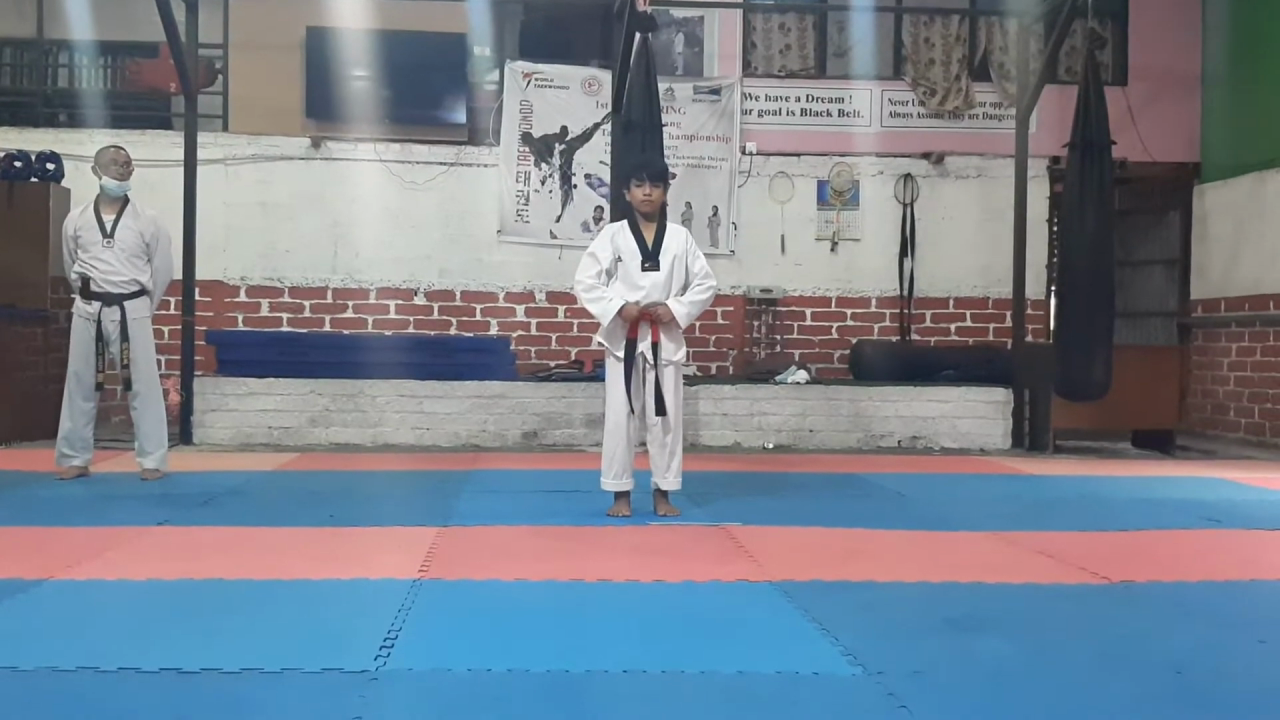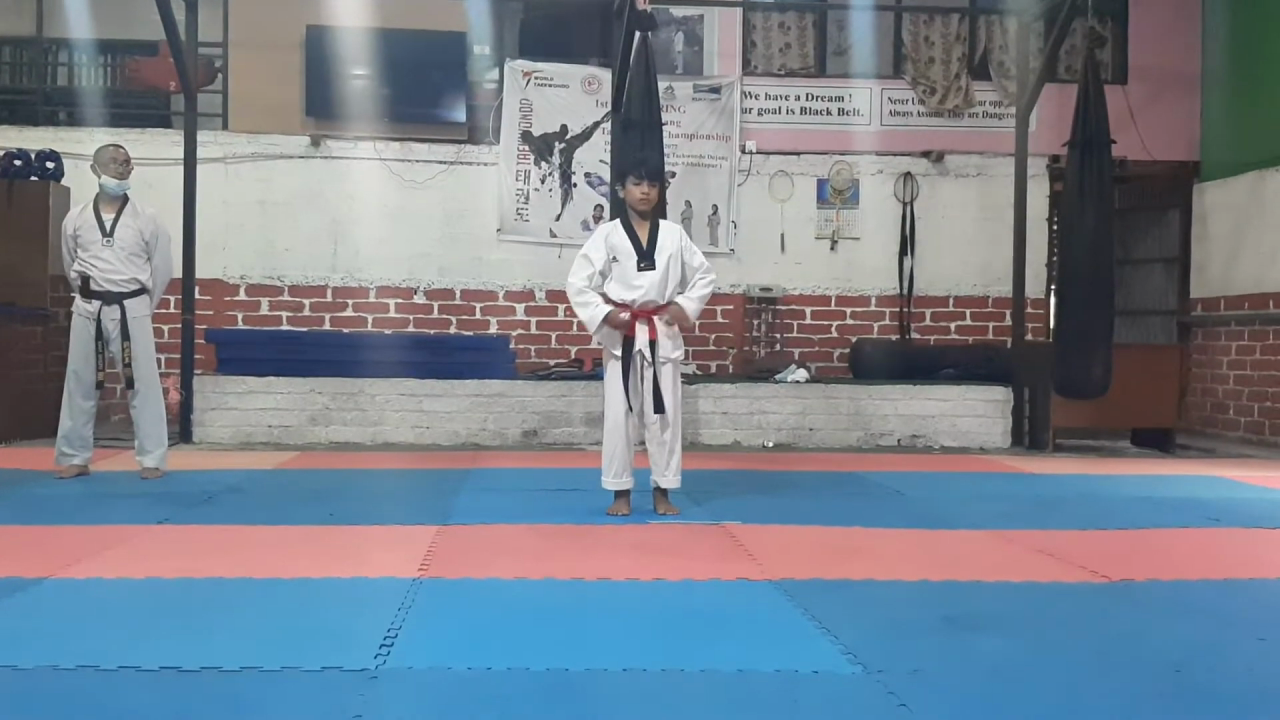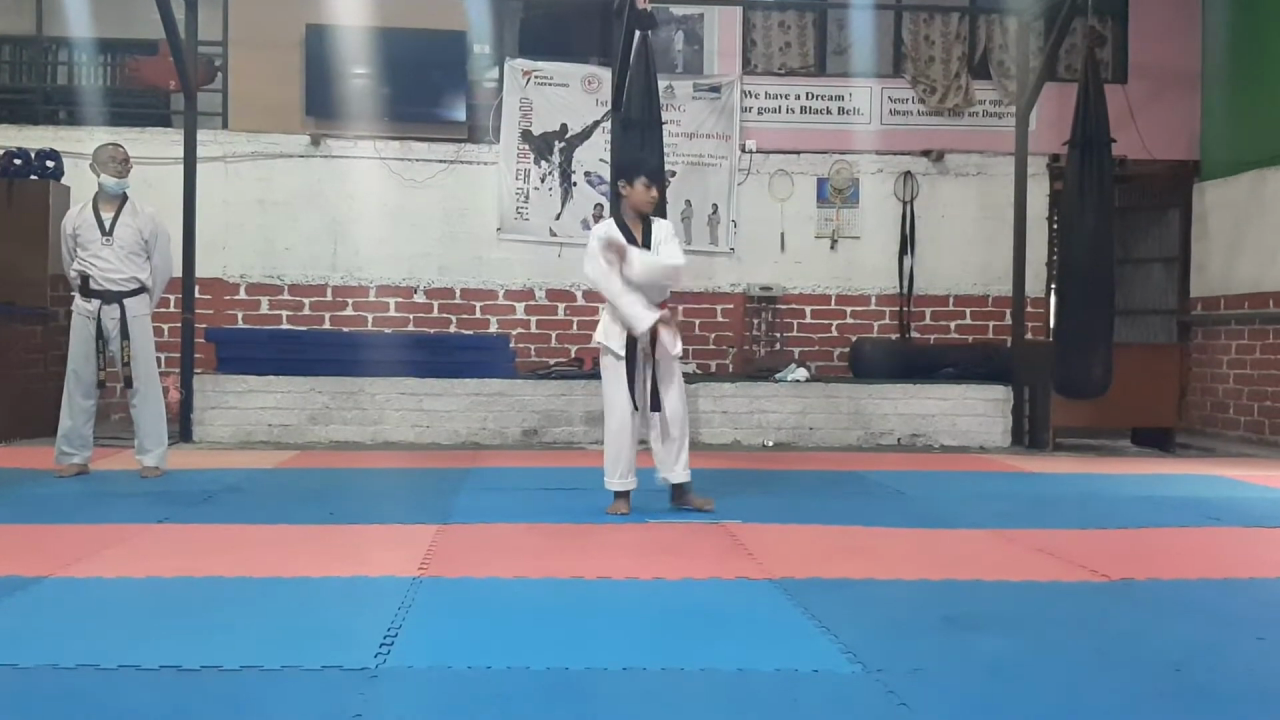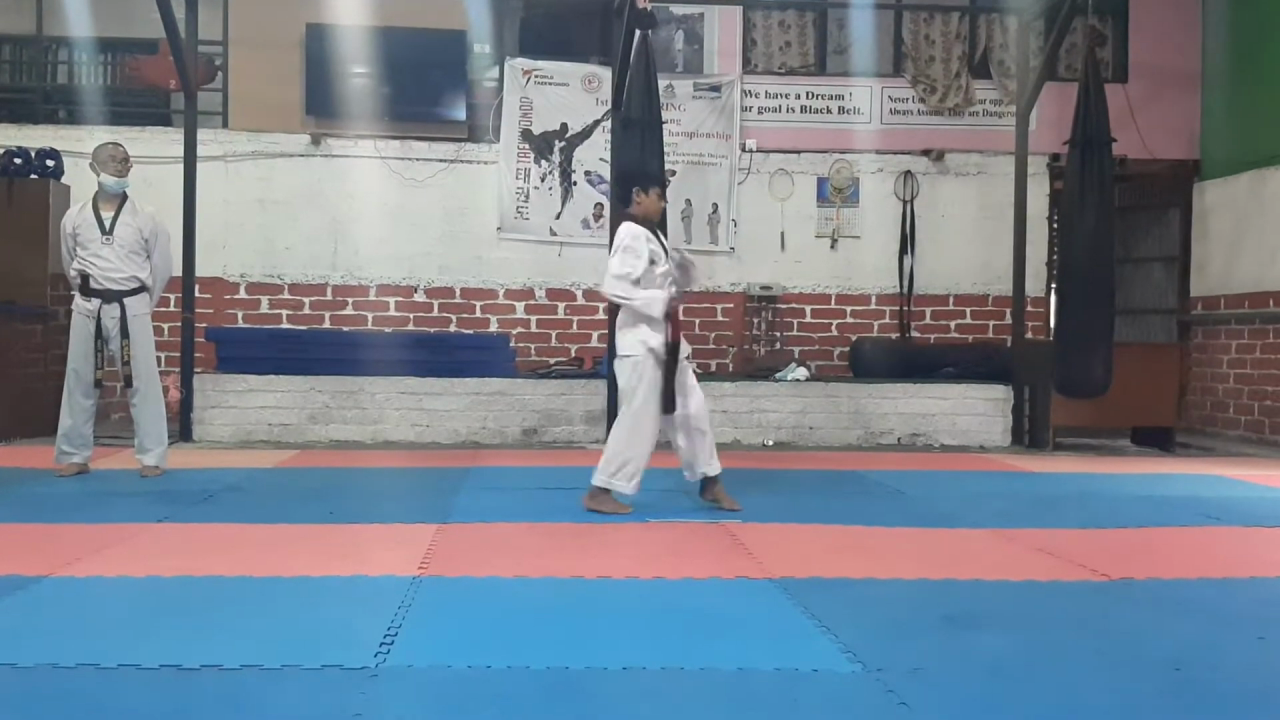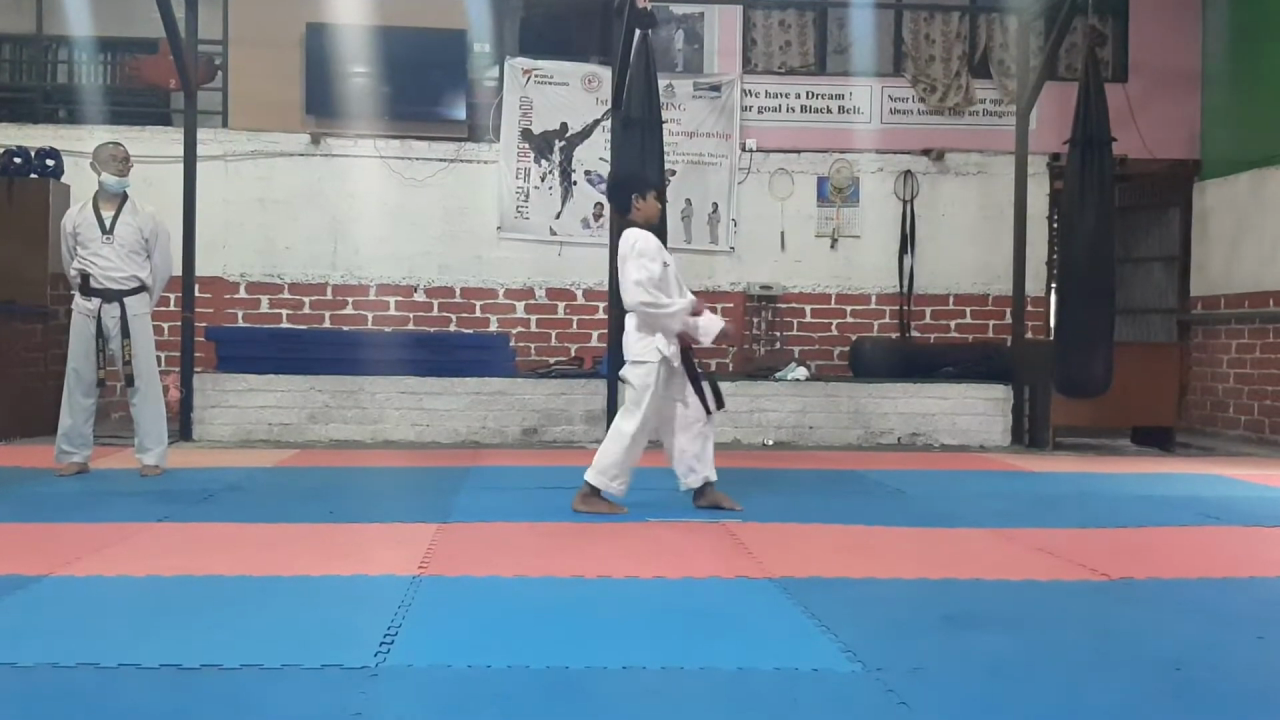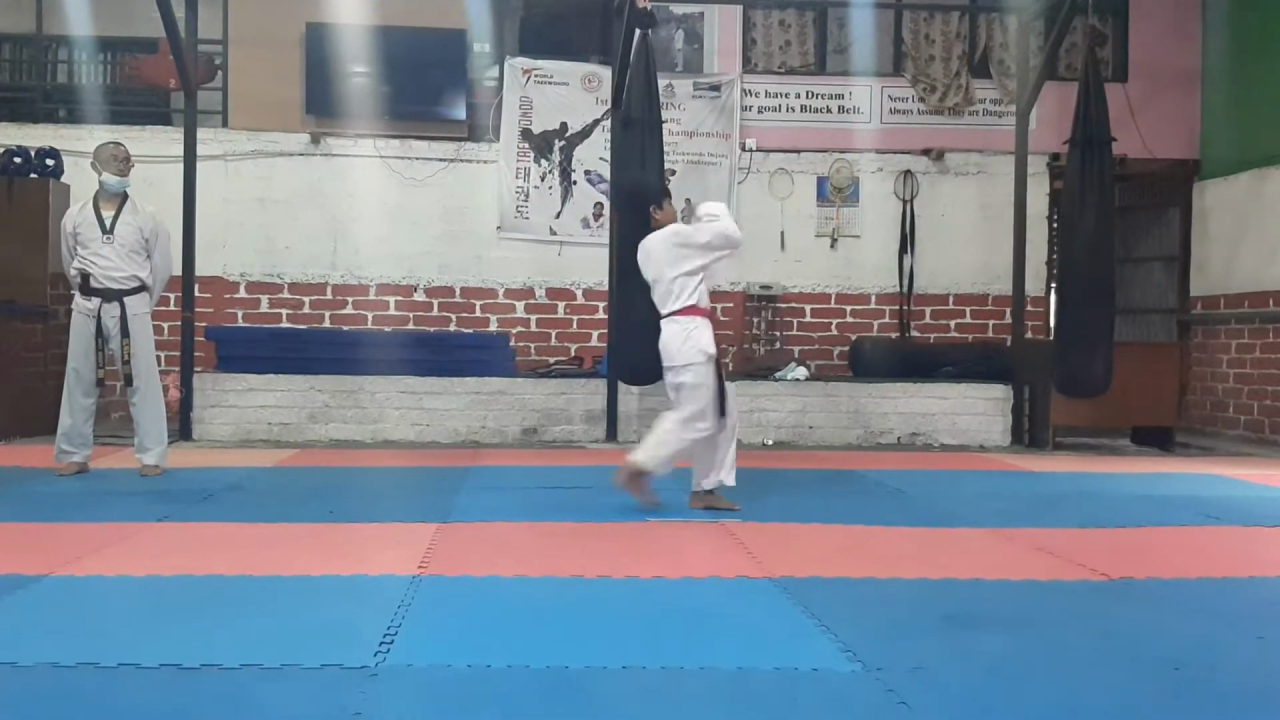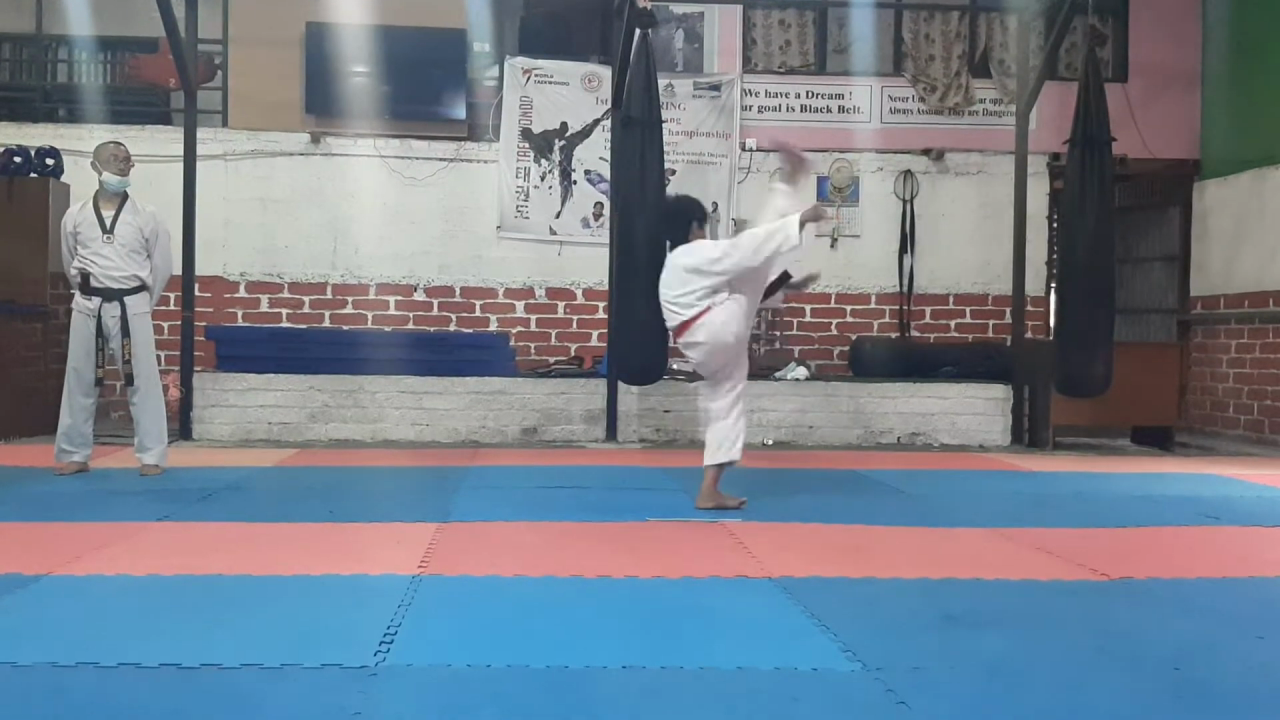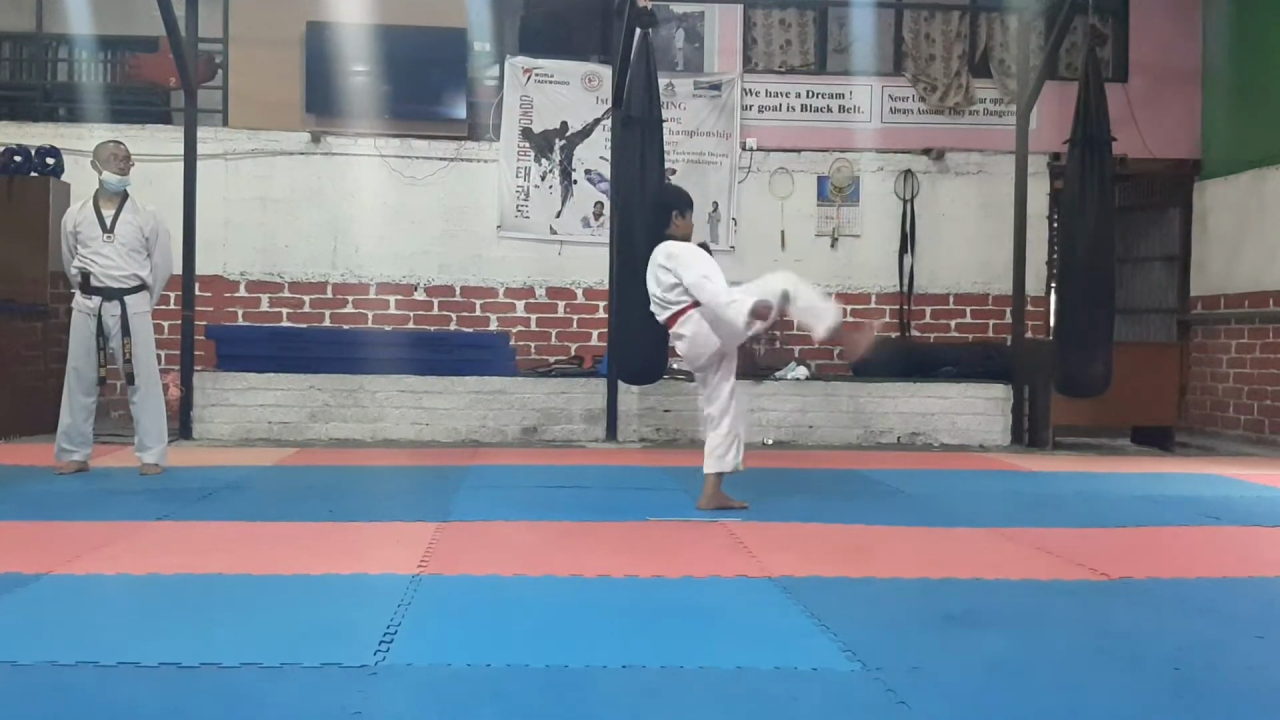
dt=0.3s
person 1, frame 1
left shoulder: (680, 237)
right shoulder: (613, 235)
left elbow: (706, 284)
right elbow: (585, 281)
left wrist: (677, 309)
right wrist: (617, 307)
left hip: (664, 337)
right hip: (623, 336)
left knee: (666, 415)
right knee: (619, 415)
left ankle: (662, 492)
right ankle: (620, 493)
person 1, frame 2
left shoulder: (674, 234)
right shoulder: (607, 234)
left elbow: (701, 275)
right elbow: (579, 282)
left wrist: (688, 305)
right wrist: (601, 317)
left hip: (662, 333)
right hip: (620, 334)
left knee: (664, 414)
right knee: (618, 413)
left ankle: (662, 491)
right ankle: (621, 492)
person 1, frame 3
left shoulder: (663, 229)
right shoulder: (604, 234)
left elbow: (674, 267)
right elbow: (613, 285)
left wrist: (632, 259)
right wrist: (649, 320)
left hip: (659, 329)
right hip: (622, 330)
left knee: (671, 410)
right knee: (620, 413)
left ankle: (680, 487)
right ankle: (621, 491)
person 1, frame 4
left shoulder: (651, 236)
right shoulder: (632, 235)
left elbow: (679, 280)
right elbow: (616, 289)
left wrist: (683, 270)
right wrist: (662, 301)
left hip: (663, 335)
right hip: (641, 336)
left knee: (691, 411)
right knee: (640, 417)
left ankle: (709, 484)
right ankle: (601, 490)
person 1, frame 5
left shoulder: (642, 241)
right shoulder: (641, 242)
left elbow: (673, 294)
right elbow: (640, 298)
left wrist: (706, 325)
right wrist: (686, 310)
left hip: (662, 343)
right hip: (650, 342)
left knee: (691, 414)
right knee: (637, 420)
left ankle: (703, 488)
right ankle: (589, 493)
person 1, frame 6
left shoulder: (647, 249)
right shoulder: (677, 236)
right elbow: (729, 237)
left wrist: (702, 219)
right wrist: (713, 210)
left hip: (677, 333)
right hip: (690, 337)
left knee: (719, 415)
right knee: (695, 419)
left ankle: (705, 490)
right ankle: (636, 468)
person 1, frame 7
left shoulder: (671, 268)
right shoulder: (699, 253)
right elbow: (750, 250)
right wrist: (797, 222)
left hip: (704, 348)
right hip: (722, 326)
left knee: (724, 410)
right knee: (753, 245)
left ankle: (710, 490)
person 1, frame 8
left shoulder: (657, 260)
right shoulder: (678, 252)
right elbow: (708, 289)
right wrist: (750, 307)
left hip: (693, 345)
right hip: (714, 327)
left knee: (720, 414)
right knee: (780, 287)
left ankle: (712, 492)
right ankle: (837, 331)
person 2, frame 1
left shoulder: (146, 221)
right shoulder: (76, 220)
left elbow: (162, 269)
right elbow: (72, 267)
left wrist: (142, 305)
right wrist: (91, 299)
left hip: (131, 312)
right hip: (88, 312)
left knee: (144, 385)
right knee: (80, 385)
left ankle: (152, 460)
right ankle: (75, 458)
person 2, frame 2
left shoulder: (146, 219)
right shoulder: (76, 219)
left elbow: (162, 268)
right elbow: (71, 266)
left wrist: (142, 304)
right wrist: (91, 298)
left hip: (131, 311)
right hip: (88, 310)
left knee: (143, 384)
right knee: (80, 384)
left ankle: (152, 459)
right ankle: (75, 456)
person 2, frame 3
left shoulder: (145, 218)
right shoulder: (75, 218)
left elbow: (162, 267)
right elbow: (70, 265)
left wrist: (142, 302)
right wrist: (90, 297)
left hip: (130, 309)
right hip: (88, 309)
left knee: (143, 383)
right knee: (80, 383)
left ankle: (152, 457)
right ankle: (74, 456)
person 2, frame 4
left shoulder: (145, 218)
right shoulder: (75, 217)
left elbow: (161, 266)
right elbow: (71, 265)
left wrist: (142, 302)
right wrist: (91, 297)
left hip: (131, 309)
right hip: (88, 309)
left knee: (143, 382)
right knee: (80, 382)
left ankle: (152, 457)
right ankle: (75, 455)
person 2, frame 5
left shoulder: (145, 217)
right shoulder: (75, 217)
left elbow: (162, 266)
right elbow: (71, 264)
left wrist: (141, 302)
right wrist: (91, 296)
left hip: (131, 308)
right hip: (88, 309)
left knee: (143, 382)
right knee: (80, 382)
left ankle: (152, 456)
right ankle: (74, 455)
person 2, frame 6
left shoulder: (146, 217)
right shoulder: (75, 216)
left elbow: (162, 266)
right elbow: (71, 264)
left wrist: (141, 301)
right wrist: (91, 296)
left hip: (131, 308)
right hip: (88, 308)
left knee: (143, 382)
right knee: (80, 381)
left ankle: (152, 456)
right ankle: (75, 454)
person 2, frame 7
left shoulder: (146, 217)
right shoulder: (75, 216)
left elbow: (161, 265)
right elbow: (71, 264)
left wrist: (142, 301)
right wrist: (92, 296)
left hip: (131, 308)
right hip: (88, 308)
left knee: (143, 381)
right knee: (80, 381)
left ankle: (151, 456)
right ankle: (75, 454)
person 2, frame 8
left shoulder: (146, 216)
right shoulder: (75, 215)
left elbow: (162, 265)
right elbow: (71, 263)
left wrist: (142, 300)
right wrist: (91, 294)
left hip: (131, 307)
right hip: (88, 307)
left knee: (143, 380)
right knee: (80, 380)
left ankle: (151, 455)
right ankle: (74, 453)
